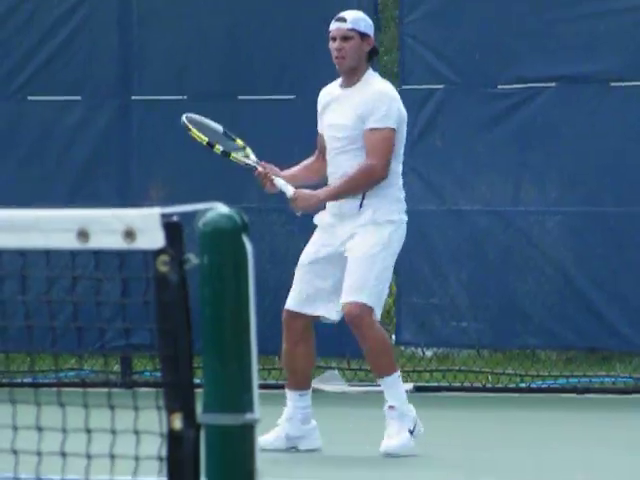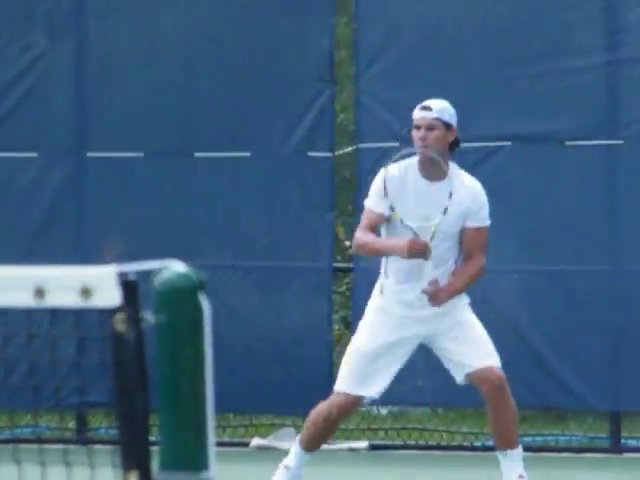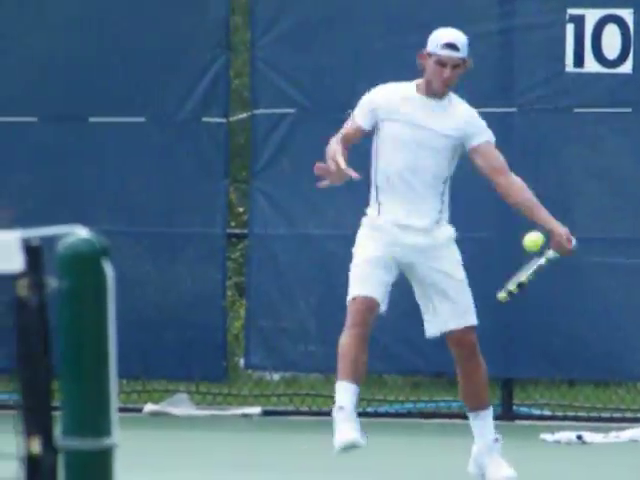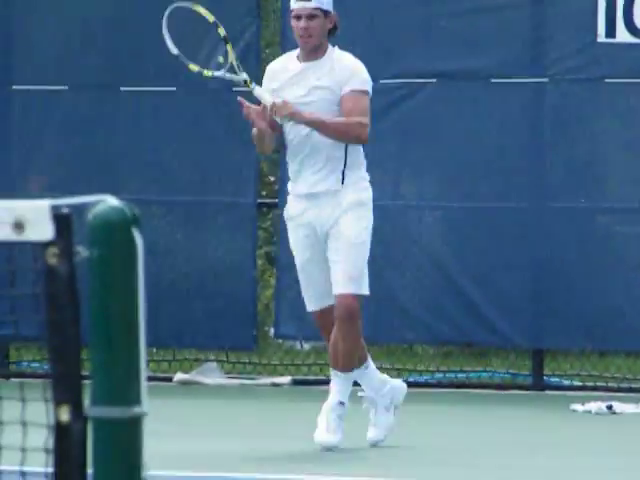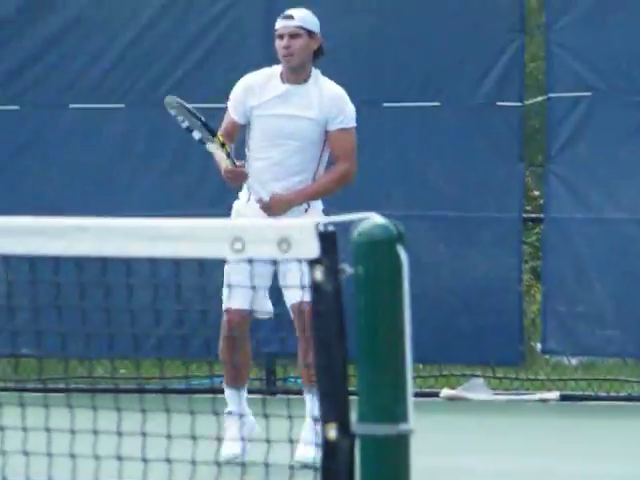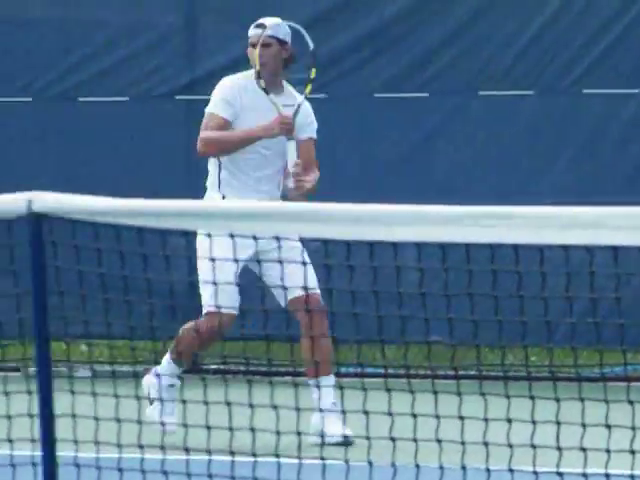
dt=0.7s
person 1, frame 1
left shoulder: (380, 95)
right shoulder: (327, 95)
left elbow: (376, 168)
left wrist: (319, 197)
right wrist: (282, 176)
left hip: (377, 221)
right hip: (335, 223)
left knee: (357, 312)
right knee: (295, 318)
left ankle: (401, 415)
right ankle: (297, 424)
person 1, frame 2
left shoulder: (471, 191)
right shoulder: (391, 177)
left elbow: (476, 259)
right elbow: (361, 241)
left wrist: (453, 288)
right wrist: (397, 248)
left hip: (446, 306)
right hip: (392, 307)
left knee: (492, 381)
right knee: (344, 401)
person 1, frame 3
left shoulder: (466, 118)
right shoulder: (383, 97)
left elbow: (504, 179)
right elbow: (338, 142)
left wrist: (550, 224)
right wrist: (336, 163)
left hip: (433, 240)
right hip: (380, 231)
left knee: (465, 343)
right knee: (360, 313)
right ankle: (345, 419)
person 1, frame 4
left shoulder: (349, 69)
right shoulder: (277, 72)
left elbow: (358, 129)
right elbow: (268, 147)
left wrist: (299, 113)
right wrist: (261, 125)
left hip: (347, 201)
right hip: (302, 205)
left knee: (347, 305)
right knee: (324, 314)
left ankle: (336, 406)
right ankle: (383, 389)
person 1, frame 5
left shoulder: (334, 98)
right shoulder: (250, 85)
left elbow: (345, 168)
right elbow: (222, 141)
left wrist: (292, 199)
right wrist: (227, 168)
left hip: (301, 219)
right hip: (251, 218)
left knee: (305, 317)
right knee: (234, 322)
left ankle: (314, 423)
right ankle: (238, 419)
person 1, frame 6
left shoulder: (301, 107)
right shoulder: (232, 88)
left elbow: (307, 172)
right elbow: (206, 146)
left wrist: (306, 181)
right wrist: (268, 131)
left knee: (311, 307)
right knee: (216, 321)
left ankle: (326, 414)
right ankle: (163, 381)
